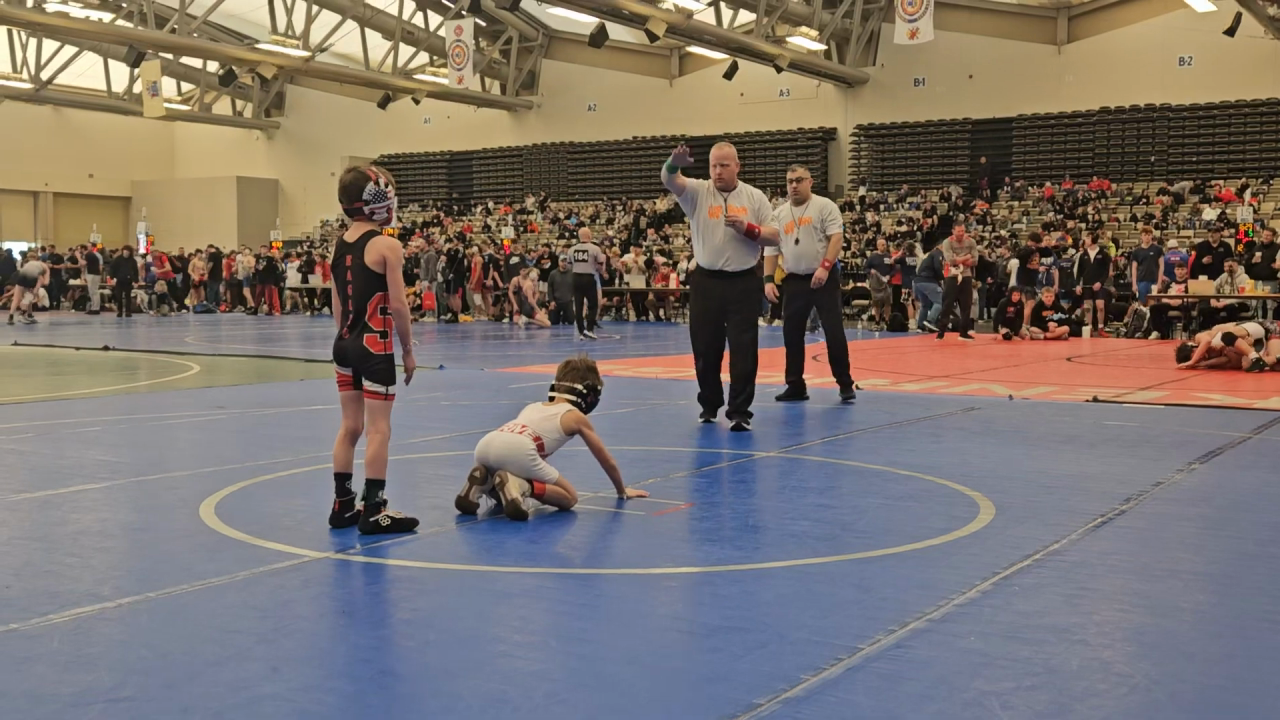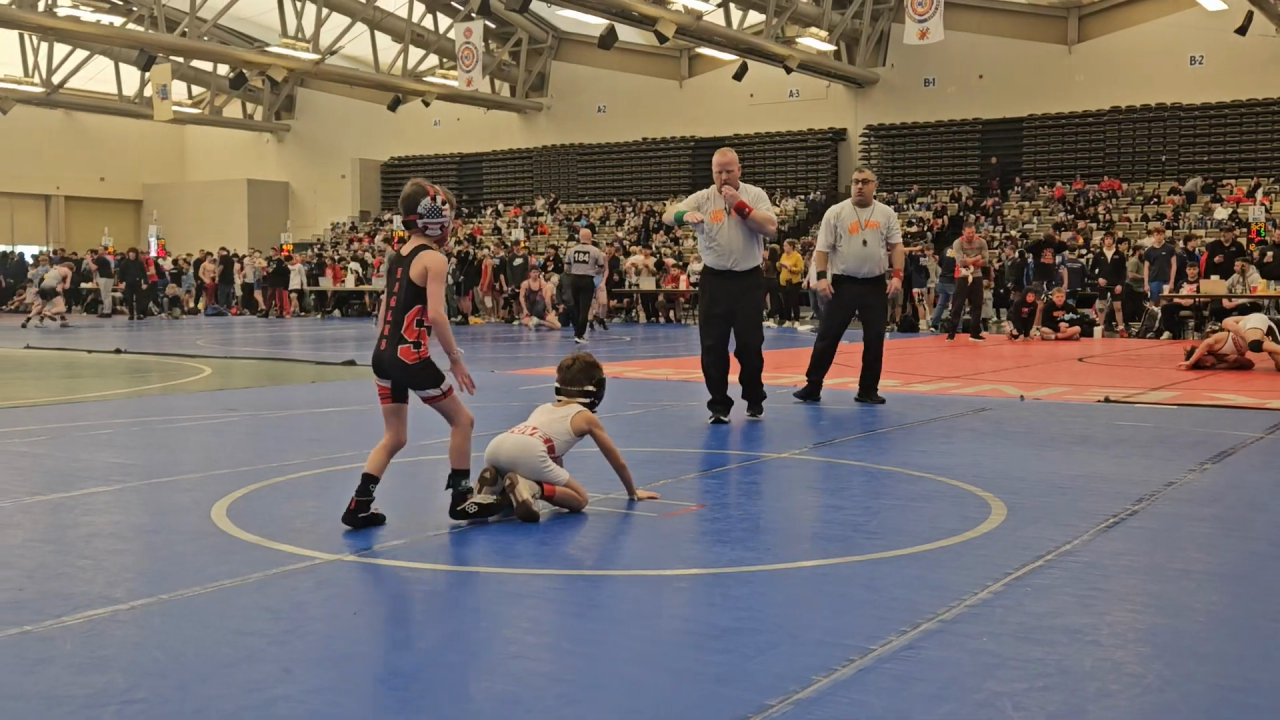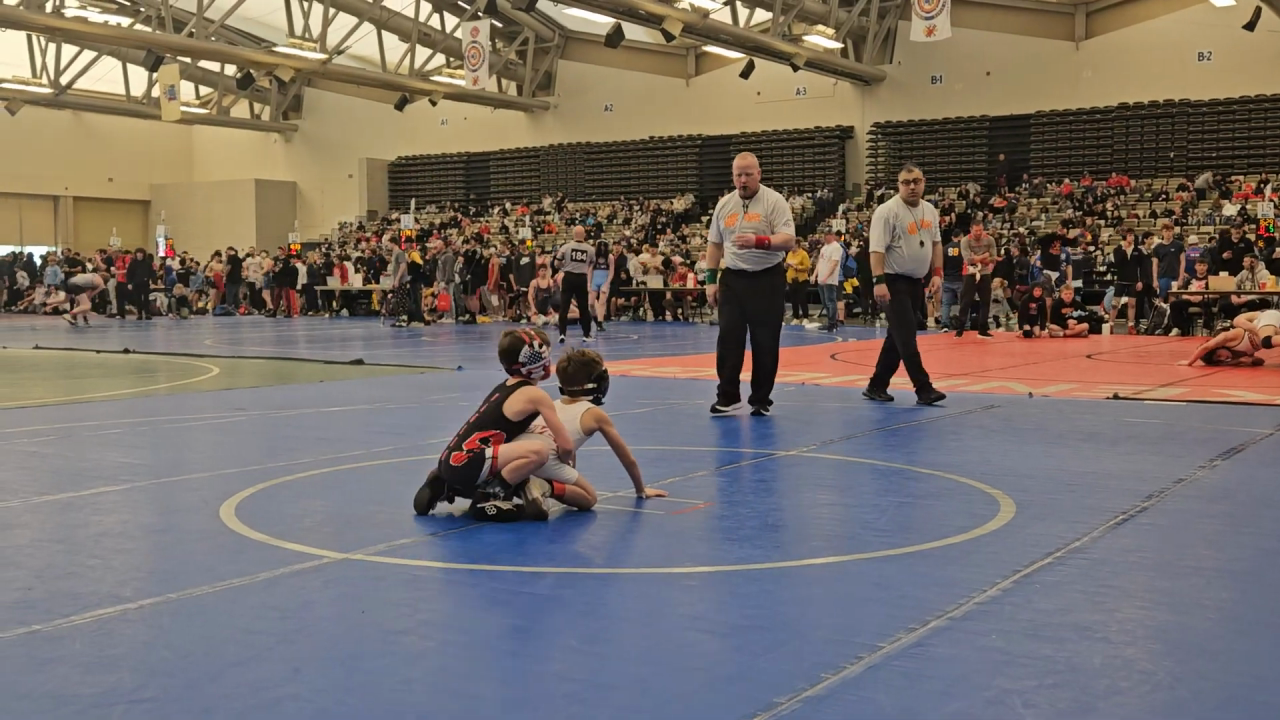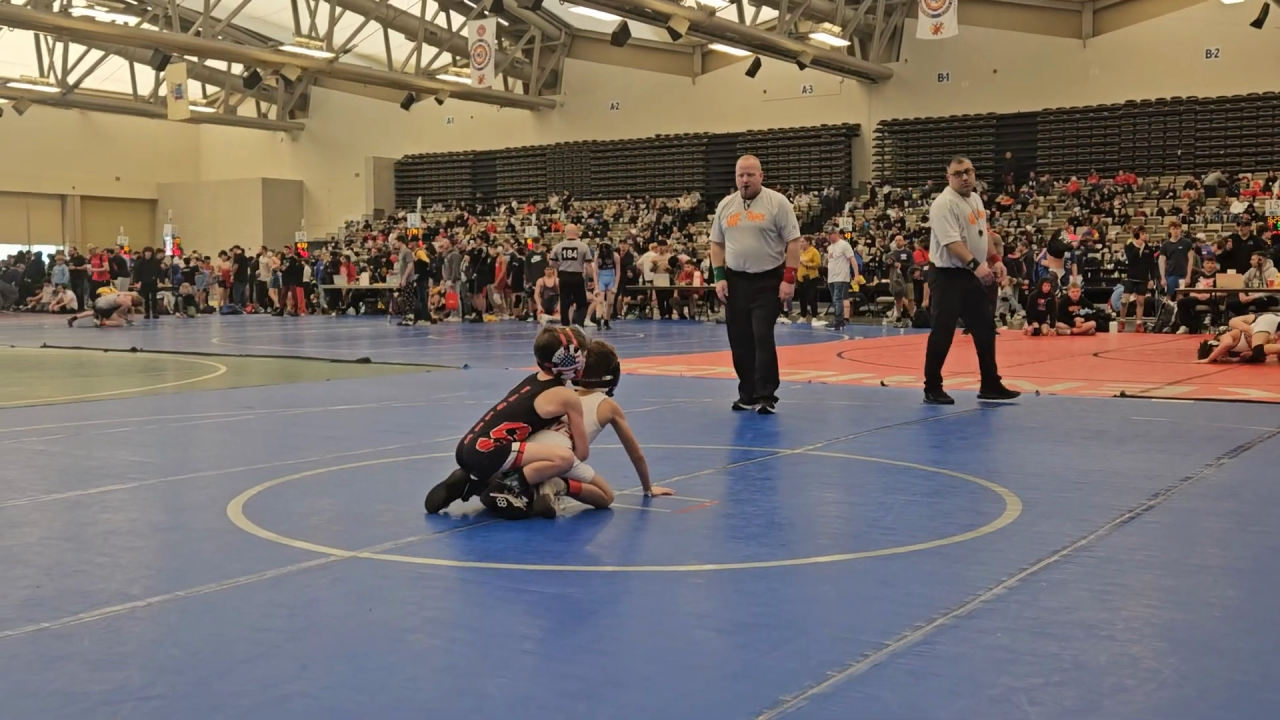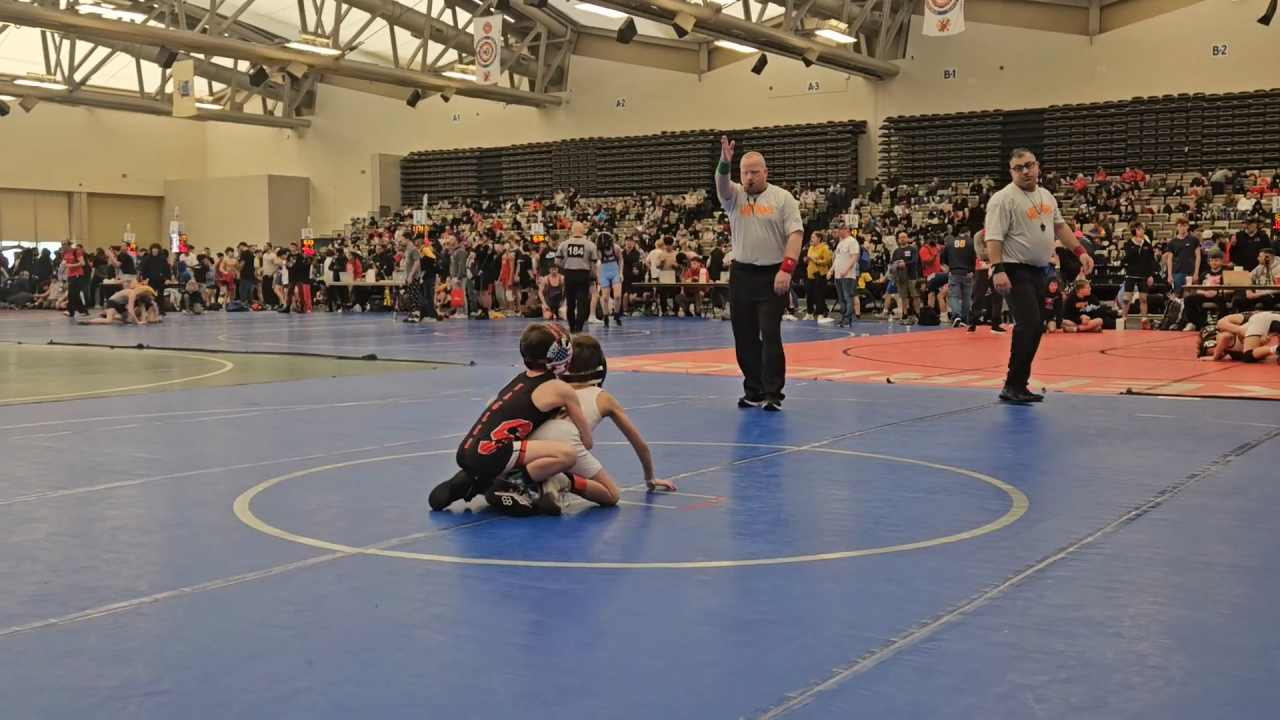
dt=0.5s
person 1, frame 1
left shoulder: (755, 197)
right shoulder: (699, 192)
left elbow: (774, 236)
right elbow: (669, 180)
left wrist: (747, 227)
right wrist: (675, 162)
left hip: (743, 283)
right hip: (706, 282)
left knee: (743, 349)
right knee: (705, 348)
left ankle: (739, 411)
right ankle: (710, 403)
person 1, frame 2
left shoulder: (755, 195)
right shoulder: (702, 198)
left elbow: (770, 228)
right elbow: (668, 215)
left wrist: (739, 204)
right wrist: (683, 214)
left hip: (749, 280)
right hip: (714, 281)
left knee: (750, 344)
right knee: (713, 346)
left ankle: (754, 397)
right ankle: (719, 406)
person 1, frame 3
left shoulder: (774, 201)
right shoulder: (724, 204)
left elbow: (788, 240)
right elbow: (715, 243)
left wrist: (757, 241)
right wrist: (711, 279)
left hip: (766, 280)
right hip: (733, 280)
left knee: (765, 344)
right knee: (728, 338)
left ankle: (760, 399)
right ankle: (727, 396)
person 1, frame 4
left shoulder: (777, 202)
right shoulder: (725, 205)
left elbow: (793, 241)
right elbow: (717, 243)
left wrist: (789, 279)
right wrist: (719, 277)
left hip: (768, 281)
right hip: (736, 281)
left knee: (763, 339)
right knee: (740, 341)
left ankle: (766, 396)
right ankle: (748, 394)
person 1, frame 5
left shoulder: (782, 198)
right shoulder: (734, 194)
left elbow: (795, 234)
right elbow: (720, 186)
left wrist: (787, 269)
right wrist: (725, 162)
left hip: (773, 276)
right hip: (741, 275)
left knee: (770, 335)
right knee: (745, 336)
left ankle: (772, 393)
right ankle: (754, 390)
person 2, frame 1
left shoulder: (340, 245)
right shoulder: (387, 245)
left elbow: (337, 305)
right elbow: (397, 304)
right wrist: (408, 349)
left hip: (344, 345)
right hip: (374, 346)
left knee: (351, 427)
right knee: (378, 430)
left ankle: (343, 506)
right ankle: (374, 510)
person 2, frame 2
left shoulder: (398, 257)
right shoulder: (434, 259)
left elbow: (386, 312)
right elbow: (435, 314)
right wrist: (456, 360)
left hip: (382, 355)
right hip: (410, 356)
left knee: (394, 437)
right knee: (462, 420)
left ankle: (360, 505)
right ankle: (461, 497)
person 2, frame 3
left shoulder: (506, 387)
right shoulder: (535, 395)
right elbow: (565, 446)
right wrist: (563, 459)
left hip: (451, 462)
right hip: (463, 463)
right knee: (539, 451)
left ankle: (446, 485)
right ankle: (491, 498)
person 2, frame 4
left shoulder: (531, 380)
right shoulder: (568, 397)
right elbow: (582, 453)
right hip: (485, 453)
right knee: (565, 459)
left ankle: (469, 484)
person 2, frame 5
left shoulder: (519, 380)
right shoulder: (560, 390)
right elbow: (586, 442)
right hip: (487, 455)
right knee: (568, 454)
left ankle: (472, 484)
person 3, frame 1
left shoulder: (825, 206)
right shoulder: (779, 214)
left elbow: (836, 237)
right elbow: (772, 250)
left wrist: (825, 266)
right wrist: (768, 280)
left hip: (824, 277)
right hip: (794, 280)
left knee: (834, 331)
right knee: (792, 334)
left ankle: (845, 383)
right ankle: (795, 386)
person 3, frame 2
left shoulder: (887, 213)
right shoulder: (835, 212)
left elbow: (897, 246)
right elbow: (823, 248)
left wrist: (897, 276)
right wrist: (821, 276)
left hip: (876, 284)
right hip: (843, 283)
left knee: (874, 339)
right knee: (828, 335)
left ankle: (868, 390)
right ankle: (813, 386)
person 3, frame 3
left shoulder: (929, 209)
right shoulder: (887, 211)
left elbow: (934, 243)
right elbow: (877, 250)
left wrist: (936, 274)
right wrist: (879, 282)
left hip: (915, 282)
right hip: (893, 281)
left knee: (898, 336)
right knee: (905, 335)
left ankle: (877, 385)
right ankle: (923, 388)
person 3, frame 4
left shoulder: (975, 199)
right shoulder: (944, 204)
right elbow: (951, 242)
left wrist: (996, 259)
right wrist: (975, 265)
left hip: (974, 275)
right hip: (948, 276)
left knee: (985, 327)
right knee: (942, 333)
left ankle: (990, 385)
right ankle: (932, 388)
person 3, frame 5
left shoulder: (1046, 196)
right shoulder: (1004, 199)
left elbow: (1059, 226)
right elbow: (993, 238)
left wrist: (1080, 251)
right wrist: (998, 270)
left hip: (1038, 272)
right hip: (1015, 272)
left knee: (1029, 328)
right knee: (1030, 325)
left ankle: (1017, 385)
right ankle: (1013, 385)
person 4, frame 1
left shoulder: (533, 407)
right shoulder: (576, 416)
right elbow: (607, 460)
right wrist: (622, 491)
left hip: (484, 446)
right hip: (516, 452)
left knee: (502, 494)
right knee: (569, 498)
left ankle: (483, 482)
right ankle: (521, 487)
person 4, frame 2
left shoulder: (543, 408)
right shoulder: (586, 417)
right elbow: (618, 461)
right wrist: (633, 493)
right hip: (527, 453)
right knee: (580, 500)
left ankle: (495, 481)
right ankle: (530, 488)
person 4, frame 3
left shoulder: (552, 406)
right shoulder: (595, 414)
right elbow: (628, 459)
right wrist: (641, 490)
right knee: (588, 498)
right ankle: (544, 487)
person 4, frame 4
right shoulder: (609, 406)
right elbow: (636, 453)
right wrist: (648, 489)
right knee: (605, 497)
left ankle: (508, 487)
right ankle: (559, 486)
person 4, frame 5
right shoulder: (603, 398)
right elbow: (640, 444)
right wrist: (650, 479)
right hip: (562, 440)
right knee: (609, 496)
right ankle: (563, 482)
